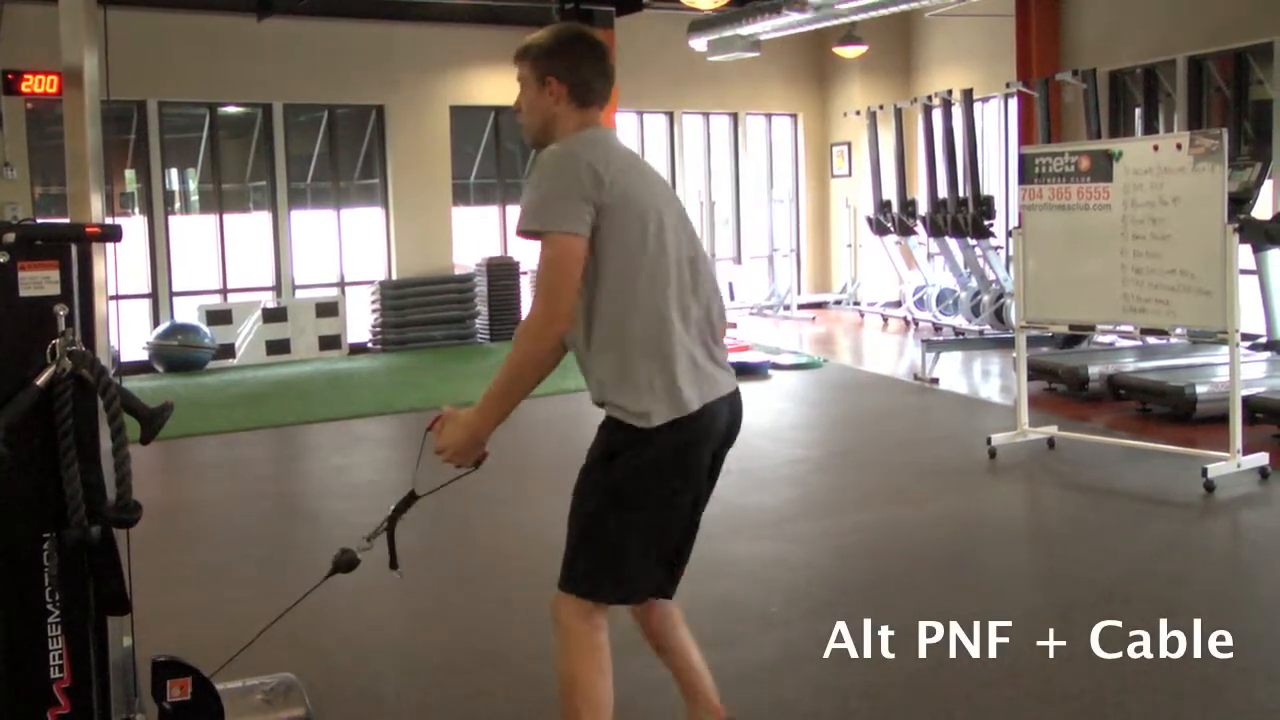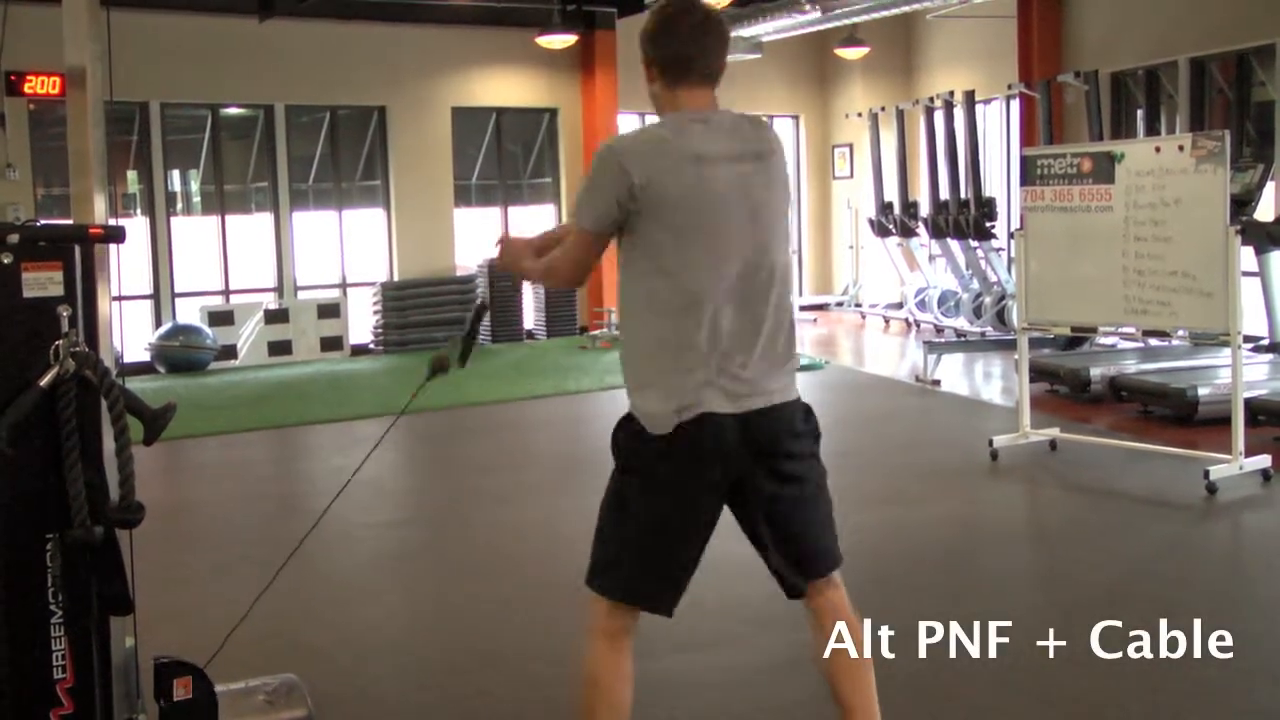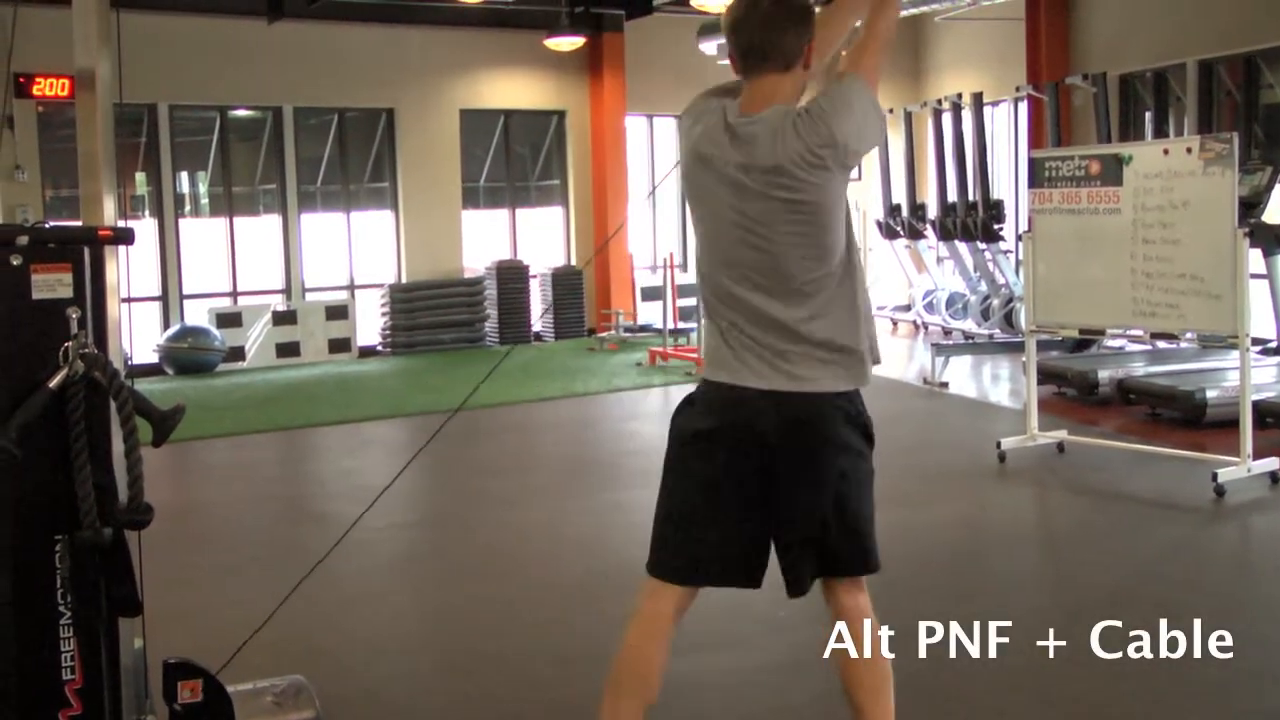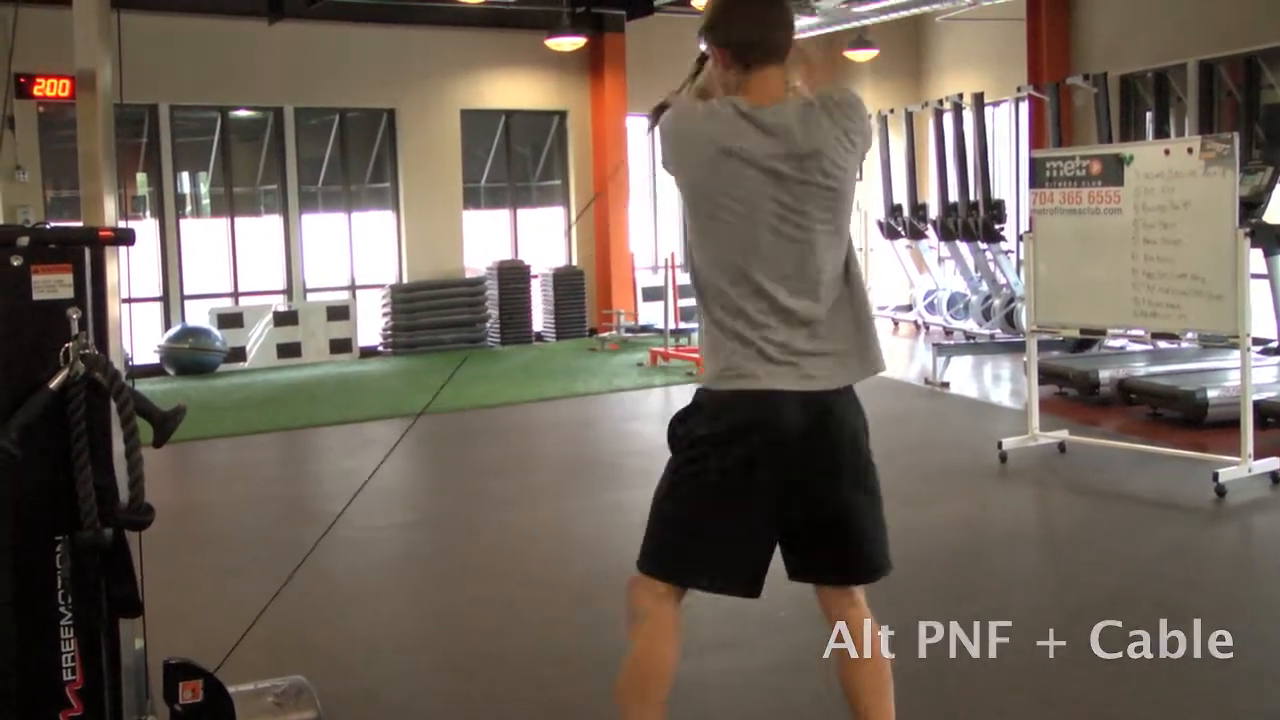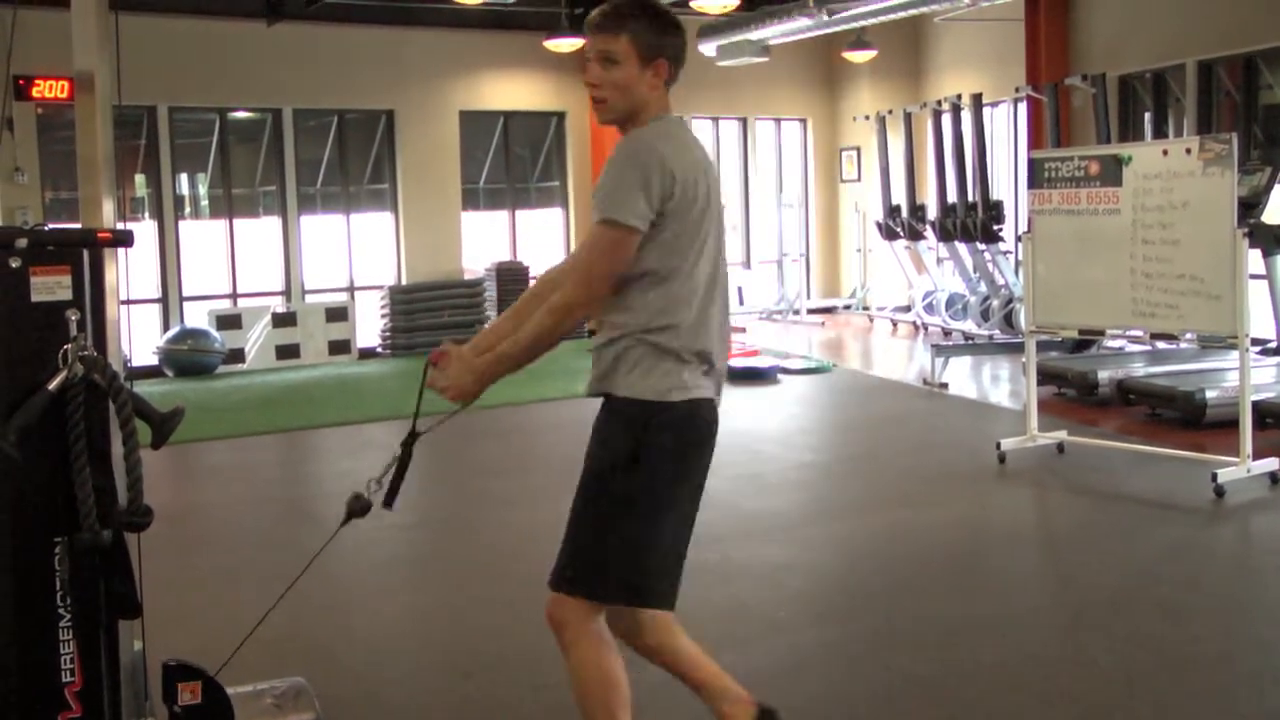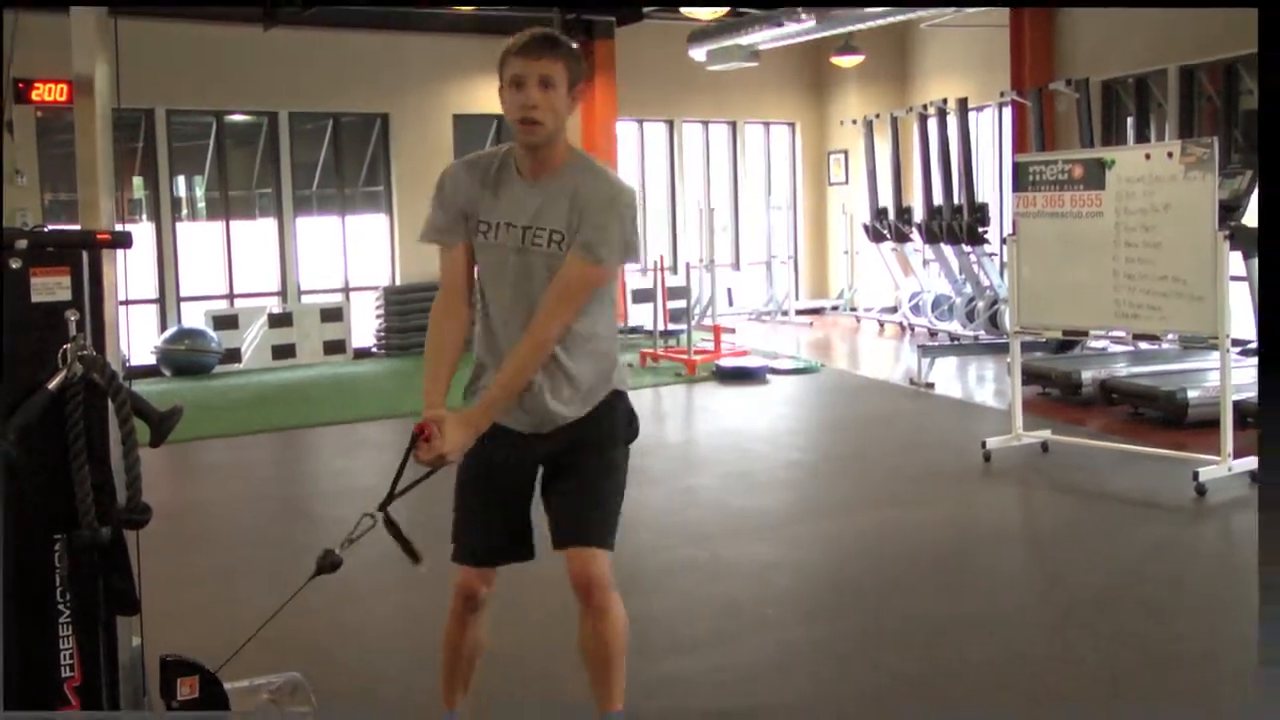
dt=0.4s
person 1, frame 1
left shoulder: (565, 164)
right shoulder: (624, 165)
left elbow: (552, 319)
left wrist: (481, 422)
right wrist: (490, 412)
left hip: (654, 416)
right hip: (708, 401)
left knee: (580, 608)
right knee: (634, 584)
person 1, frame 2
left shoulder: (626, 158)
right shoulder: (765, 142)
left elbow: (570, 270)
left wrist: (523, 260)
right wrist: (551, 242)
left hip: (678, 421)
right hip: (775, 411)
left knee: (610, 616)
right knee: (824, 591)
person 1, frame 3
left shoulder: (699, 127)
right shoulder: (824, 133)
left elbow: (755, 89)
left hip: (726, 401)
right hip: (825, 402)
left knee: (663, 596)
right knee: (850, 597)
person 1, frame 4
left shoulder: (688, 130)
right shoulder: (840, 125)
left wrist: (708, 81)
left hip: (736, 404)
right hip: (827, 401)
left knee: (653, 596)
right knee: (845, 600)
person 1, frame 5
left shoulder: (644, 154)
right shoulder: (676, 153)
left elbow: (584, 291)
right elbow: (578, 275)
left wrist: (483, 368)
right wrist: (481, 349)
left hip: (652, 408)
right hip: (671, 405)
left knee: (575, 608)
right knee: (614, 600)
person 1, frame 6
left shoulder: (606, 199)
right shoulder: (463, 182)
left elbow: (550, 325)
right elbow: (453, 301)
left wrist: (472, 422)
right wrist: (435, 406)
left hip: (585, 412)
right hip: (498, 415)
left knee: (589, 574)
right knee: (469, 588)
